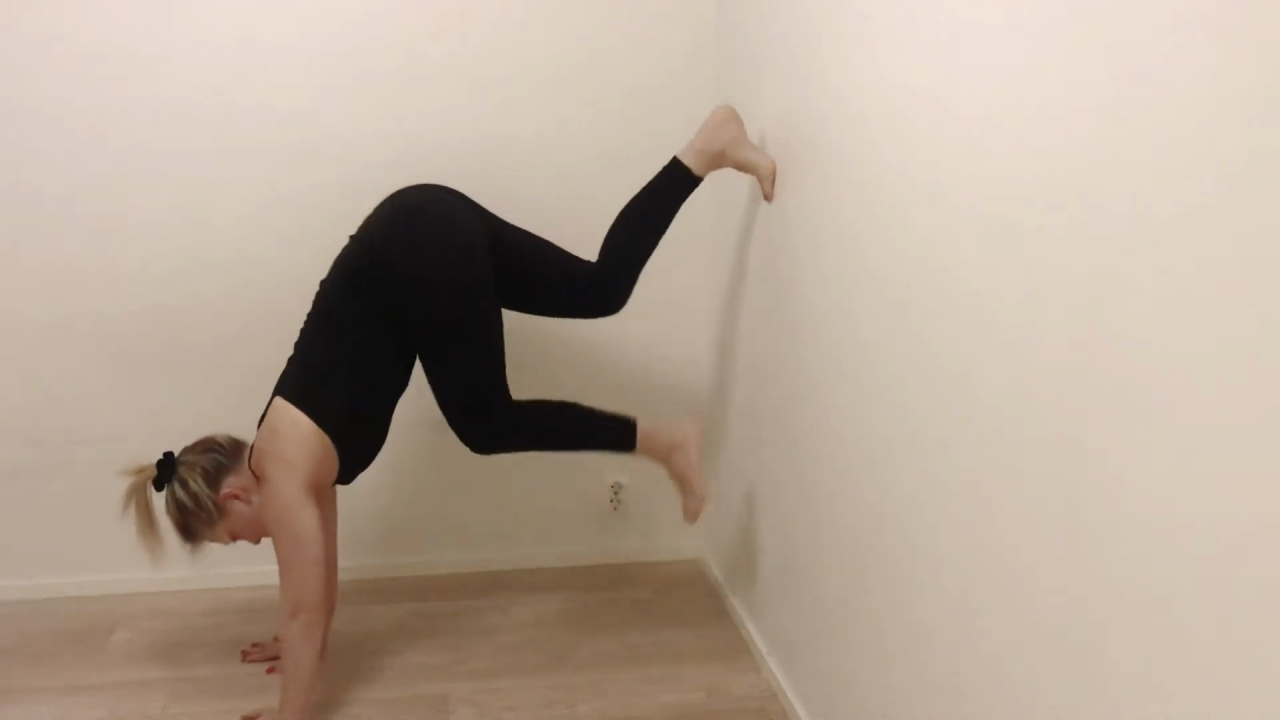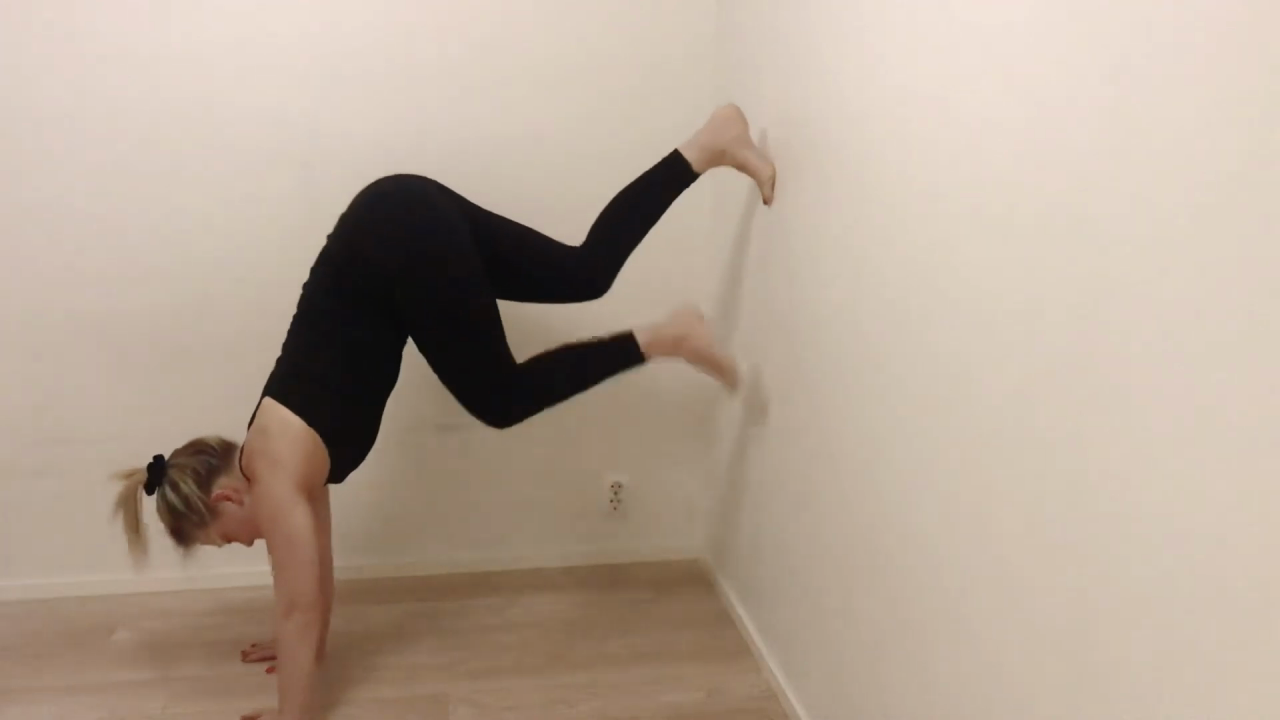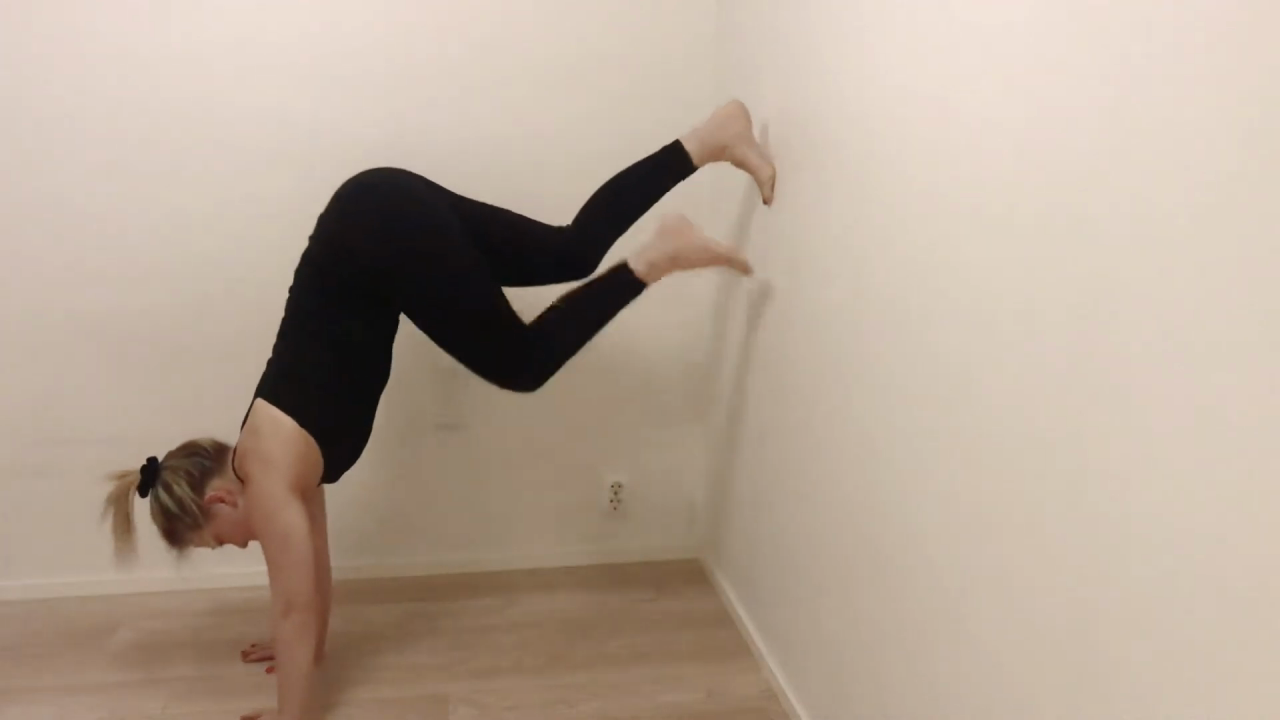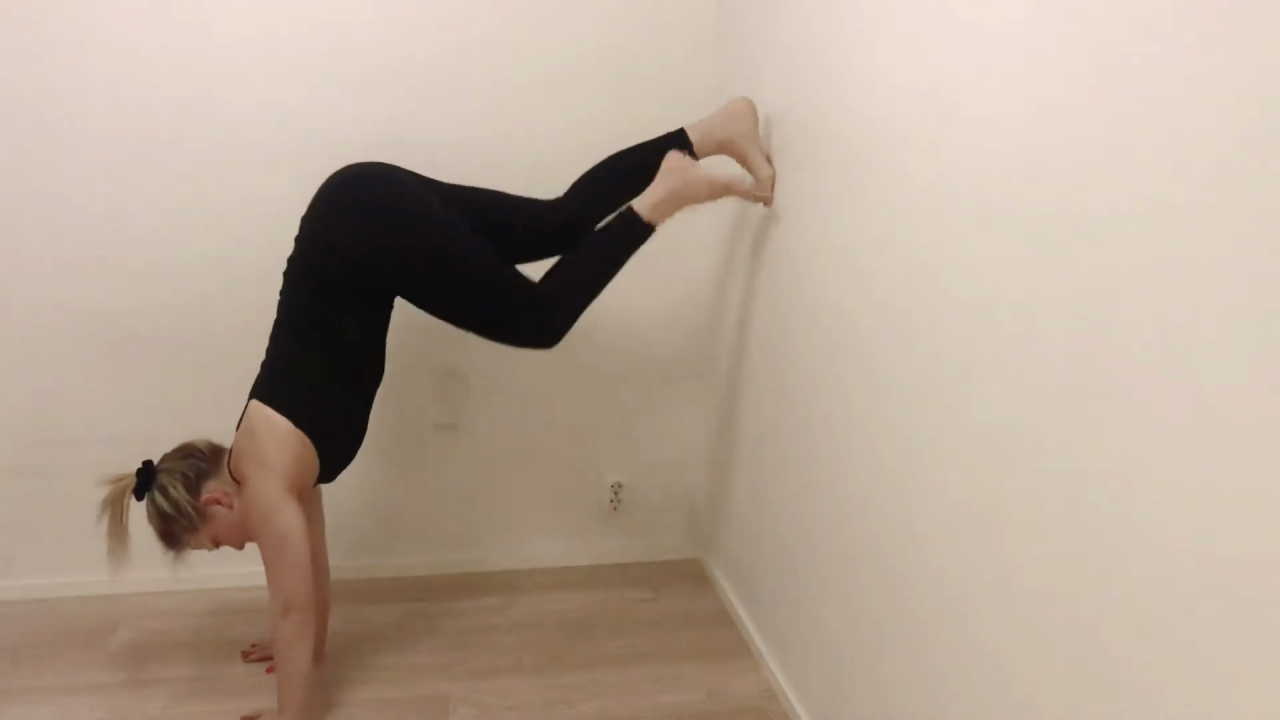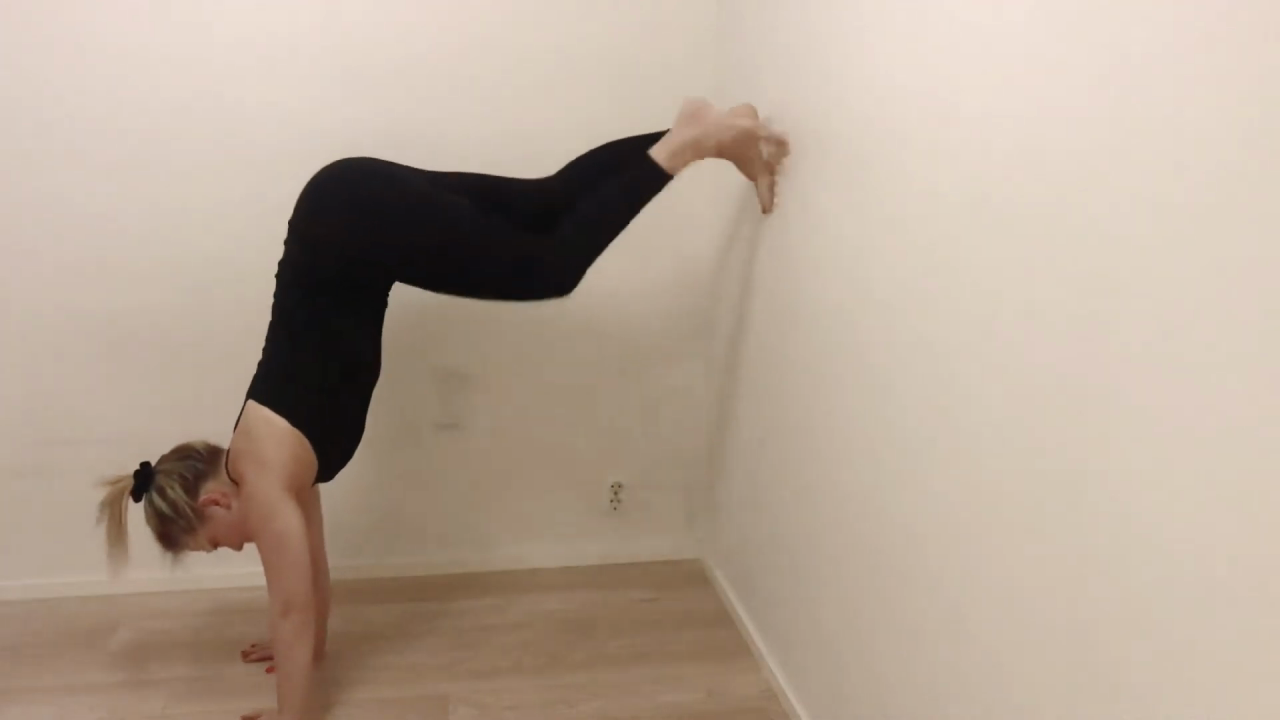
dt=0.1s
person 1, frame 1
left shoulder: (282, 475)
right shoulder: (296, 454)
left elbow: (302, 610)
right elbow: (322, 555)
right wrist: (305, 642)
left hip: (425, 240)
right hip: (426, 230)
left knee: (489, 427)
right knee: (596, 290)
left ankle: (657, 439)
right ankle: (709, 146)
person 1, frame 2
left shoulder: (273, 476)
right shoulder: (287, 453)
left elbow: (297, 609)
right elbow: (317, 561)
right wrist: (305, 643)
left hip: (401, 231)
right hip: (406, 222)
left knee: (501, 398)
right knee: (582, 273)
left ankle: (663, 338)
right ankle: (710, 144)
person 1, frame 3
left shoulder: (267, 477)
right shoulder: (280, 457)
left elbow: (294, 610)
right elbow: (313, 553)
right wrist: (311, 643)
left hip: (384, 222)
right hip: (382, 216)
left knee: (522, 364)
right knee: (570, 250)
left ankle: (661, 254)
right ankle: (709, 139)
person 1, frame 4
left shoulder: (264, 479)
right shoulder: (275, 457)
left elbow: (293, 609)
right elbow: (312, 556)
right wrist: (312, 641)
left hip: (372, 219)
right hip: (371, 211)
left knee: (536, 317)
right knee: (560, 223)
left ankle: (670, 191)
right ankle: (711, 134)
person 1, frame 5
left shoulder: (263, 479)
right shoulder: (271, 462)
left elbow: (290, 611)
right elbow: (309, 554)
right wrist: (307, 646)
left hip: (357, 214)
right hip: (351, 213)
left knee: (550, 266)
right knee: (546, 204)
left ankle: (684, 142)
right ankle: (691, 141)
